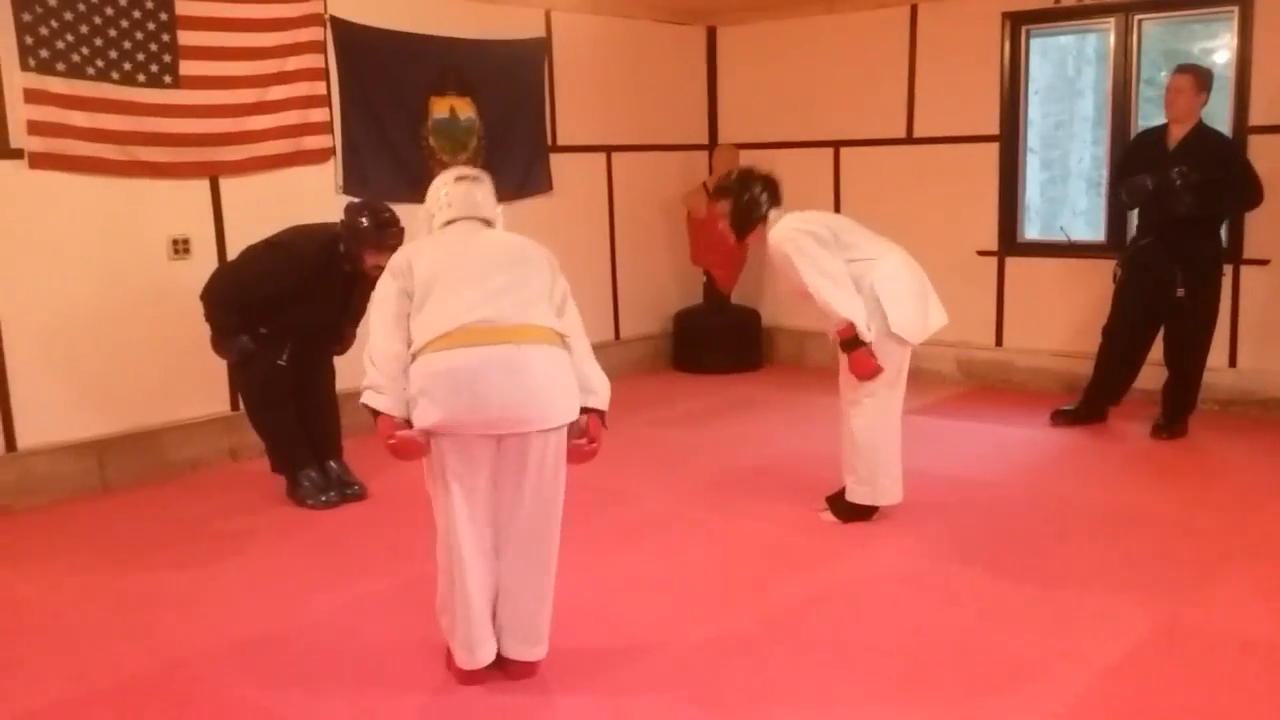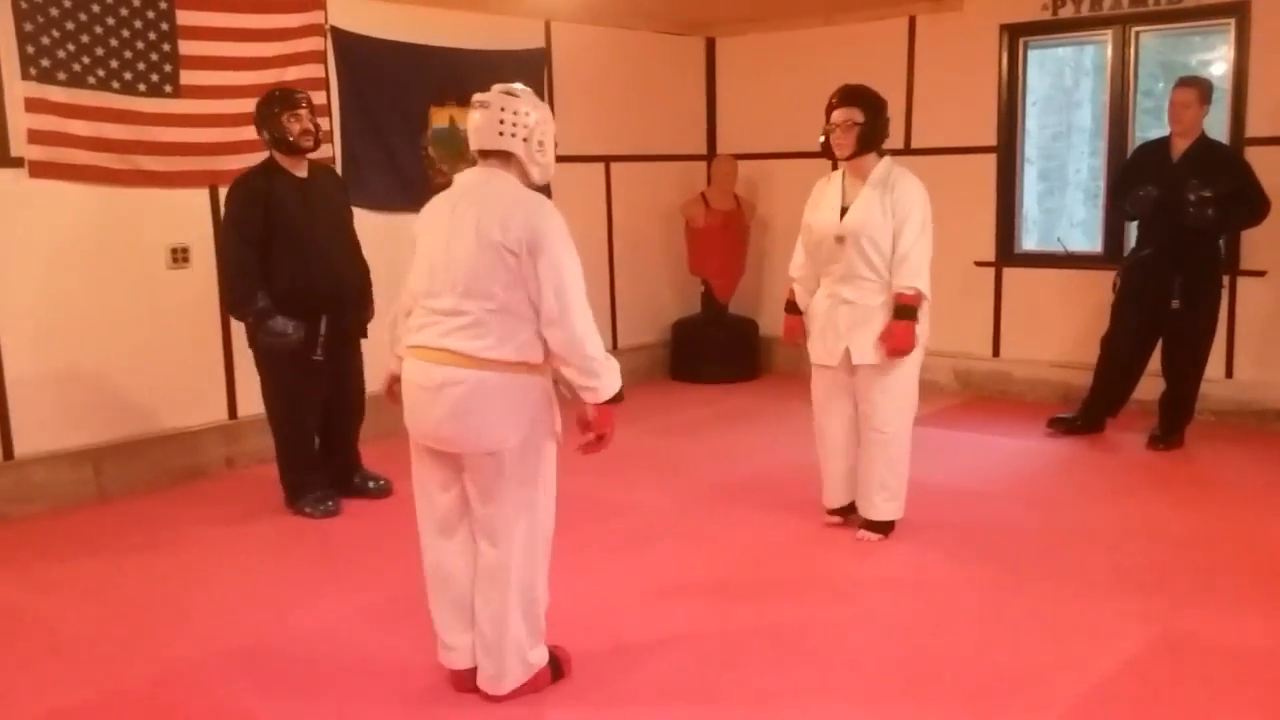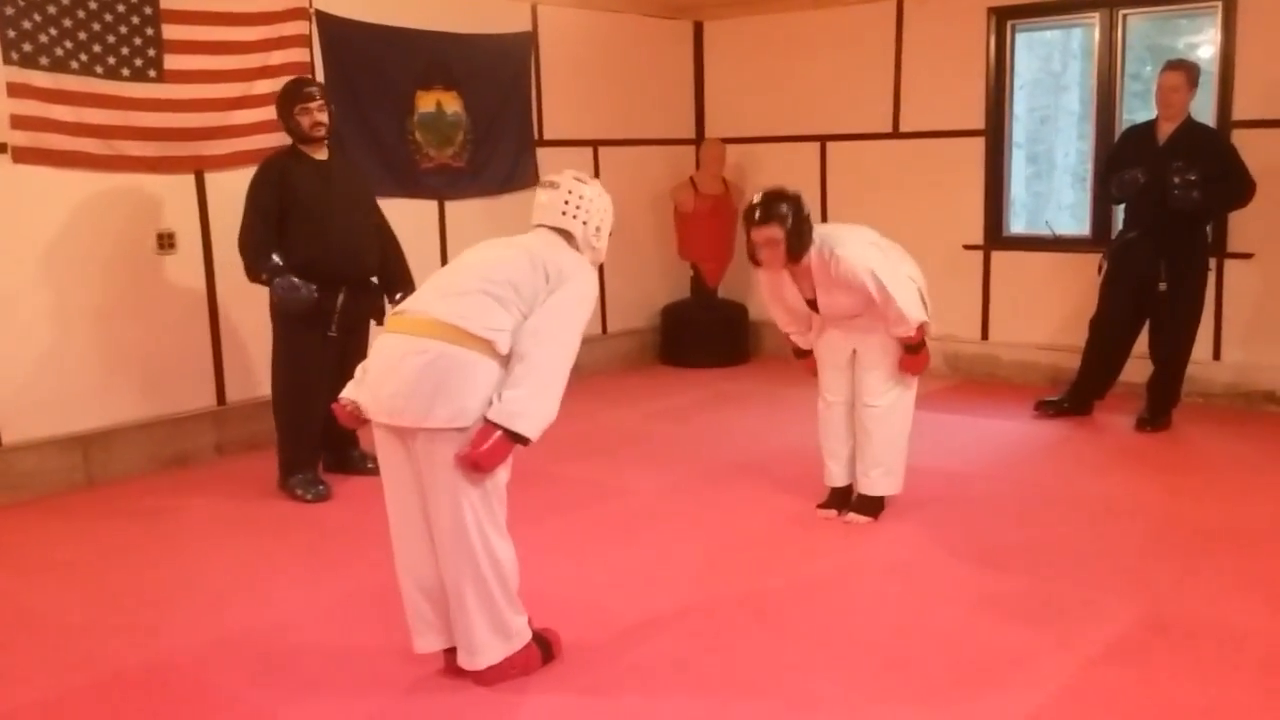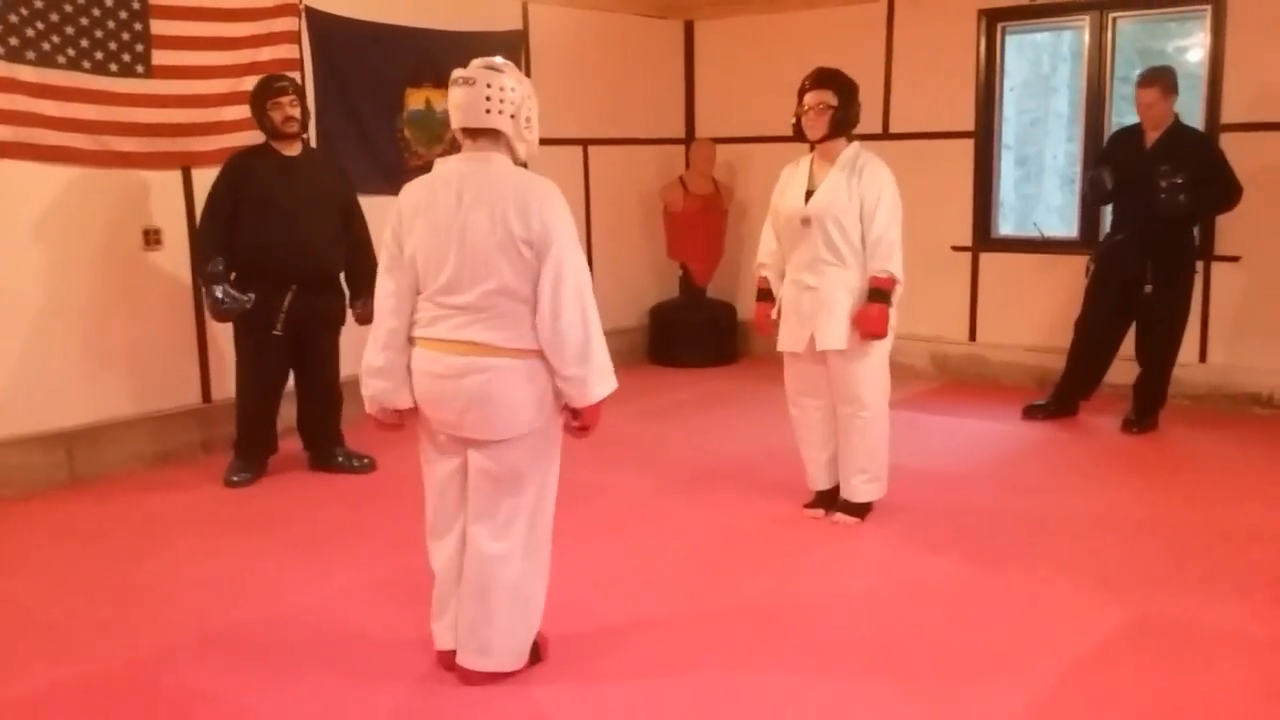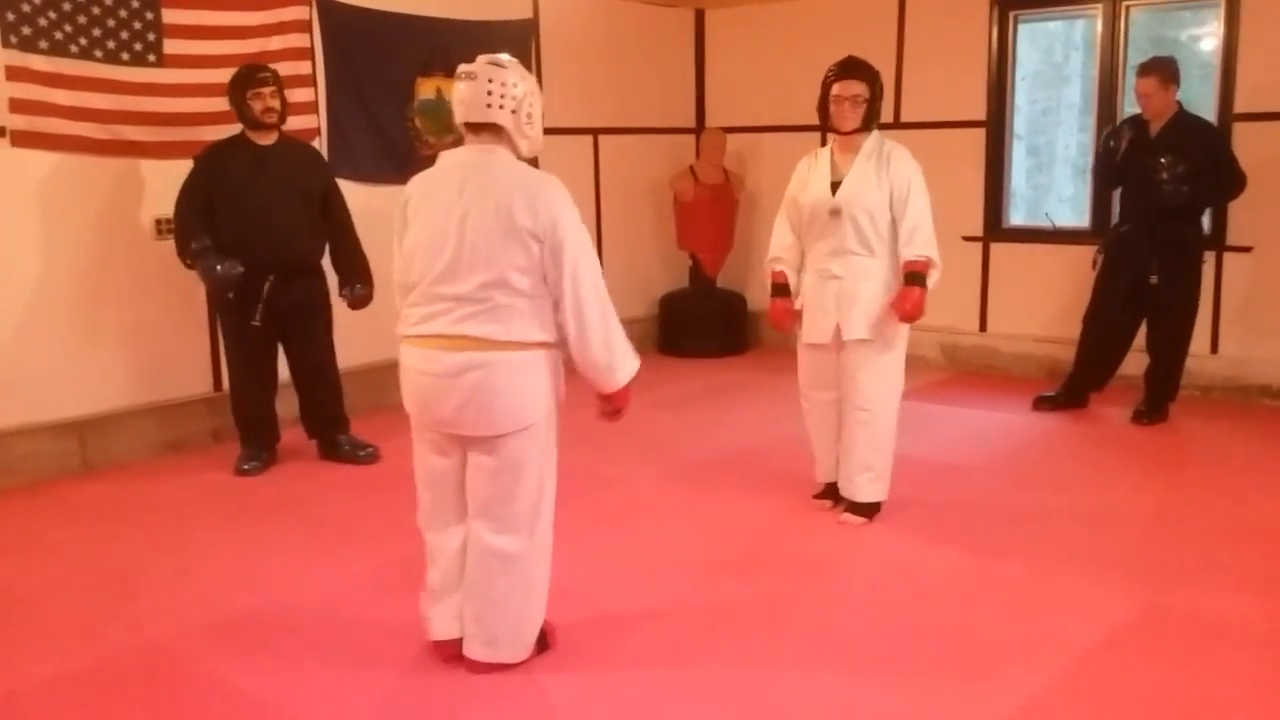
dt=1s
person 1, frame 1
left shoulder: (410, 257)
right shoulder: (533, 254)
left elbow: (388, 338)
right elbow: (572, 333)
left wrist: (392, 414)
right wrist: (590, 412)
left hip: (449, 379)
right hip: (536, 375)
left knee: (464, 521)
right knee: (529, 520)
left ankle: (470, 650)
right ankle: (522, 645)
person 1, frame 2
left shoulder: (438, 209)
right shoulder: (533, 213)
left elbow: (414, 302)
right elbow: (566, 315)
left wrist: (402, 365)
right wrist: (600, 394)
left hip: (429, 385)
right hip: (500, 393)
left knee: (450, 530)
right knee: (512, 533)
left ankle: (462, 656)
right ankle: (512, 666)
person 1, frame 3
left shoulder: (496, 250)
right shoulder: (577, 272)
right elbow: (543, 352)
left wrist: (358, 389)
right wrist: (510, 427)
left hip: (394, 363)
right hip: (454, 374)
left knee: (419, 516)
right knee: (471, 514)
left ankle: (454, 640)
right ankle: (498, 648)
person 1, frame 4
left shoulder: (415, 197)
right shoulder: (536, 197)
left elbow: (392, 303)
right elbow: (565, 304)
left wrist: (386, 387)
right wrist: (586, 388)
left hip: (437, 374)
right hip: (511, 381)
left knee: (451, 515)
right knee: (508, 519)
left ankle: (454, 637)
right ankle: (494, 649)
person 1, frame 5
left shoulder: (420, 190)
right shoulder: (537, 192)
left elbow: (411, 284)
right elbow: (579, 294)
right wrist: (612, 374)
left hip: (427, 368)
right hip: (506, 373)
left knee: (444, 506)
right knee: (508, 514)
left ankle: (448, 624)
right ankle: (500, 639)
person 2, frame 1
left shoulder: (785, 237)
right shoulder: (790, 228)
left elbow: (834, 292)
left wrist: (854, 346)
right wrist: (853, 342)
left hip: (887, 301)
right hip: (882, 298)
left knee: (867, 403)
right knee: (866, 401)
left ankle: (863, 497)
right ankle: (861, 488)
person 2, frame 2
left shoulder: (902, 187)
right shoulder: (823, 189)
left elbow: (912, 260)
right elbow: (806, 256)
left wrist: (906, 317)
right wrist: (794, 307)
left hip: (883, 317)
right hip: (831, 316)
left knee: (884, 418)
right knee: (831, 414)
left ankle: (879, 512)
right ankle: (841, 500)
person 2, frame 3
left shoulder: (849, 255)
right shoulder: (770, 271)
left elbow: (899, 302)
right elbow: (790, 315)
left wrist: (915, 348)
right wrist: (805, 349)
left hip: (888, 313)
right hip: (837, 322)
left knee: (879, 397)
right knee: (833, 396)
left ankle: (872, 492)
right ankle: (840, 486)
person 2, frame 4
left shoulder: (869, 171)
right shoulder: (792, 174)
left elbow: (884, 242)
right elbow: (774, 241)
left wrist: (879, 301)
right wrist: (765, 296)
left hip: (851, 303)
right hip: (801, 304)
left knee: (858, 401)
right knee: (807, 400)
left ankle: (859, 493)
right ankle: (825, 486)
person 2, frame 5
left shoulder: (895, 161)
right shoulder: (810, 165)
left elbow: (916, 228)
right elbow: (788, 232)
left wrist: (916, 284)
right wrist: (779, 290)
left hip: (876, 295)
right hip: (820, 296)
left knee: (869, 397)
right knee: (819, 393)
left ankle: (865, 492)
right ankle: (833, 479)
person 3, frame 1
left shoulder: (370, 266)
right shoulder: (298, 255)
right elbow: (222, 287)
left wrist: (344, 331)
right wrist: (230, 335)
right hip: (259, 333)
left knee: (318, 390)
right knee: (269, 395)
left ankle: (331, 465)
right ankle: (303, 474)
person 3, frame 2
left shoulder: (329, 180)
right shoulder: (252, 188)
left elbow: (349, 245)
right elbow: (236, 261)
left wrist: (364, 297)
right wrist: (262, 316)
left hip: (340, 317)
right hip: (288, 322)
left knee: (347, 401)
right knee: (295, 409)
left ankle: (344, 473)
right ankle: (304, 487)
person 3, frame 3
left shoulder: (347, 171)
right shoulder: (276, 171)
left elbow: (378, 232)
right elbow: (256, 234)
left wrist: (399, 284)
right wrist: (276, 276)
left hip: (354, 296)
right hip: (304, 299)
left knee: (346, 381)
right knee: (301, 385)
left ankle: (341, 451)
right ankle: (299, 470)
person 3, frame 4
left shoulder: (328, 169)
right shoulder: (242, 168)
left elbow: (355, 233)
right elbow: (212, 230)
left wrist: (365, 288)
right wrist: (216, 280)
left hip: (321, 296)
right hip: (261, 297)
left knee: (323, 380)
right knee: (258, 382)
left ankle: (326, 448)
right ankle: (250, 455)
person 3, frame 5
left shoulder: (306, 157)
right shoulder: (216, 160)
left elbow: (337, 221)
right elbow: (188, 215)
left wrist: (354, 274)
right wrist: (207, 257)
left hip: (304, 283)
right hip: (242, 288)
left knee: (318, 367)
right knee: (250, 372)
left ankle: (335, 437)
right ankle: (257, 445)
person 4, frame 1
left shoulder: (1218, 148)
right shoulder: (1145, 142)
left elbow: (1250, 193)
right elbow: (1120, 184)
left wrist: (1201, 202)
right wrist: (1132, 191)
left hip: (1195, 259)
right hip: (1147, 253)
left knee: (1186, 342)
right knee: (1121, 331)
left ankle: (1175, 416)
right ankle: (1094, 404)
person 4, frame 2
left shoulder: (1224, 159)
right shoulder: (1145, 154)
left elbow: (1257, 206)
right elbow: (1115, 199)
left wrist: (1214, 216)
right wrist: (1133, 203)
left hip: (1195, 271)
right hip: (1146, 265)
left knee: (1184, 354)
right knee: (1120, 343)
left ankle: (1171, 427)
right ankle: (1092, 414)
person 4, frame 3
left shoulder: (1209, 142)
right shoulder: (1133, 138)
left elbow: (1242, 188)
right elbow: (1107, 181)
left wrist: (1200, 197)
right wrist: (1119, 186)
left hip: (1181, 253)
right hip: (1133, 246)
left knee: (1171, 336)
right knee: (1108, 325)
left ankle: (1159, 408)
right ankle: (1080, 397)
person 4, frame 4
left shoulder: (1196, 146)
right shoulder: (1122, 141)
left elbow: (1229, 192)
right elbow: (1104, 189)
left wrist: (1186, 202)
right wrist: (1100, 186)
left hip: (1168, 256)
right hip: (1121, 248)
left knee: (1158, 337)
right knee: (1093, 326)
left ankle: (1146, 410)
right ankle: (1065, 398)
person 4, frame 5
left shoulder: (1201, 134)
right shoulder: (1129, 131)
left elbow: (1232, 182)
right elbow: (1108, 181)
left wrist: (1188, 193)
right wrist: (1110, 156)
left hip: (1175, 245)
right hip: (1129, 239)
left knee: (1168, 326)
right knee: (1103, 317)
left ankle: (1157, 401)
right ankle: (1076, 389)
